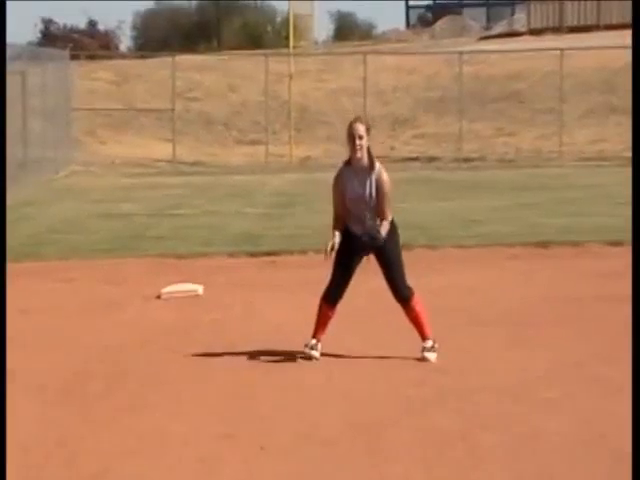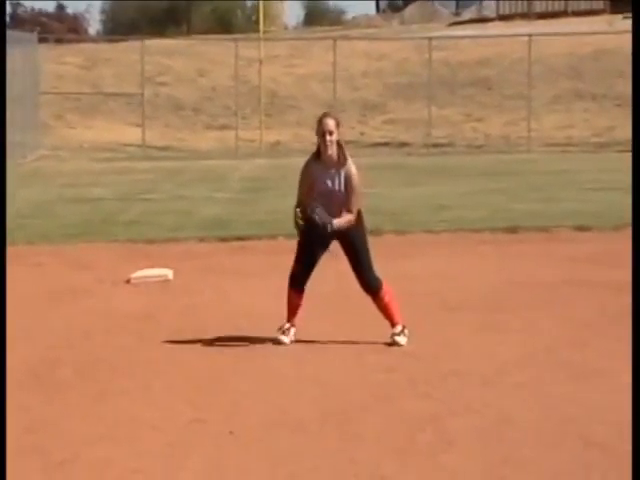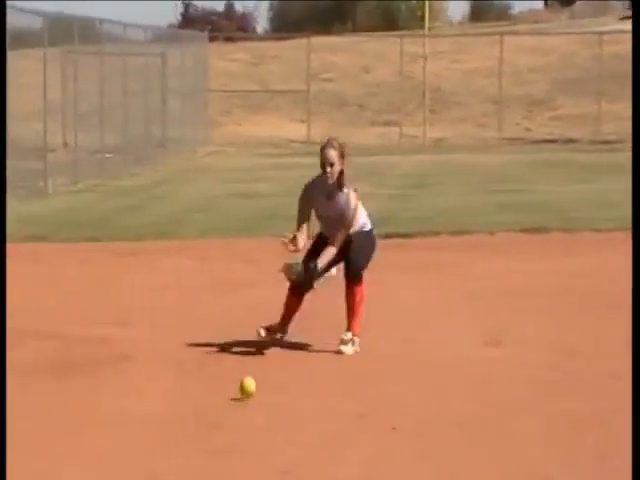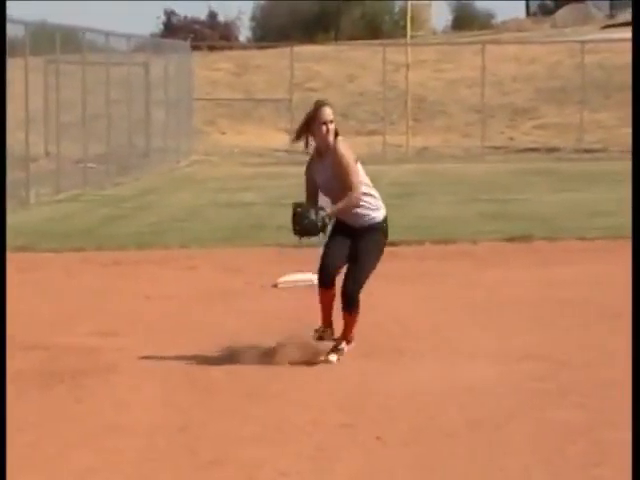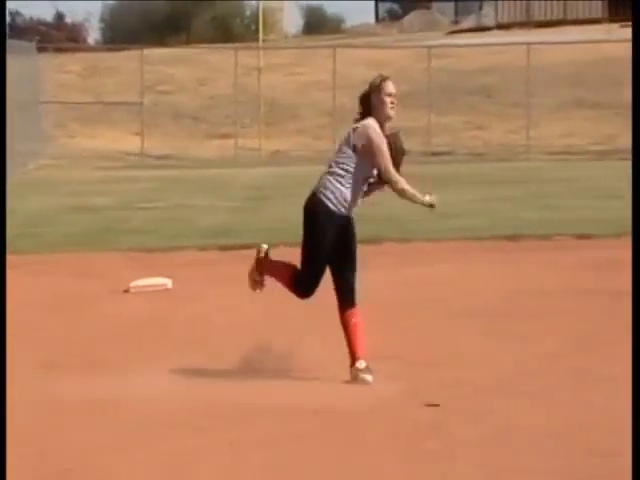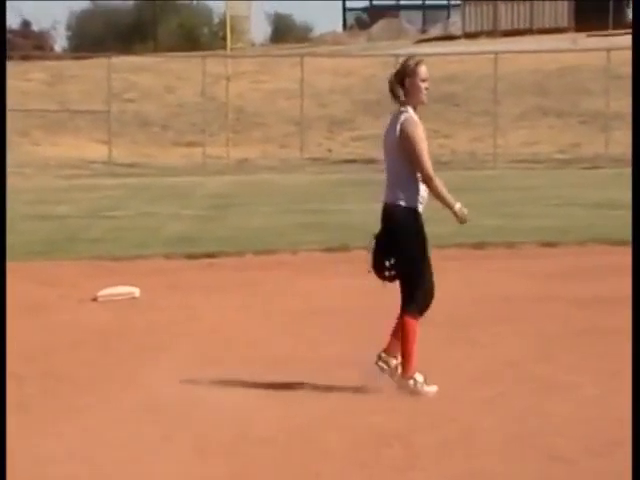
dt=0.7s
person 1, frame 1
left shoulder: (379, 175)
right shoulder: (342, 177)
left elbow: (386, 218)
right elbow: (340, 218)
left wrist: (378, 237)
right wrist: (336, 236)
left hip: (382, 233)
right hip: (353, 233)
left knee: (400, 288)
right knee: (335, 287)
left ankle: (428, 341)
right ankle: (316, 340)
person 1, frame 2
left shoulder: (349, 170)
right shoulder: (309, 167)
left elbow: (351, 214)
right elbow: (302, 202)
left wrist: (331, 224)
right wrist: (298, 215)
left hip: (347, 225)
right hip: (317, 225)
left knee: (368, 280)
right knee: (297, 275)
left ankle: (398, 326)
right ankle: (290, 324)
person 1, frame 3
left shoulder: (350, 197)
right shoulder: (311, 189)
left elbow: (335, 245)
right elbow: (302, 224)
left wrist: (316, 267)
right wrist: (298, 239)
left hip: (359, 237)
right hip: (328, 237)
left knee: (353, 268)
right knee: (300, 281)
left ankle: (352, 335)
right ankle: (282, 326)
person 1, frame 4
left shoulder: (341, 151)
right shoulder: (311, 164)
left elbow: (356, 195)
right elbow: (311, 202)
left wrist: (331, 211)
left hip: (373, 225)
right hip: (345, 225)
left knee: (350, 287)
right knee: (326, 271)
left ankle: (346, 340)
right ankle: (327, 327)
person 1, frame 5
left shoulder: (375, 134)
right shoulder: (370, 131)
right elbow: (393, 180)
left wrist: (380, 179)
right wrist: (423, 199)
left hip: (341, 216)
right hip: (324, 210)
left knee: (347, 295)
right knee: (305, 286)
left ankle: (358, 364)
right ankle: (265, 263)
person 1, frame 6
left shoulder: (397, 121)
right shoulder: (409, 122)
right elbow: (426, 173)
right wrist: (454, 205)
left hip: (400, 215)
right hip: (404, 216)
left knee: (422, 293)
right knee: (415, 296)
left ankle: (390, 354)
